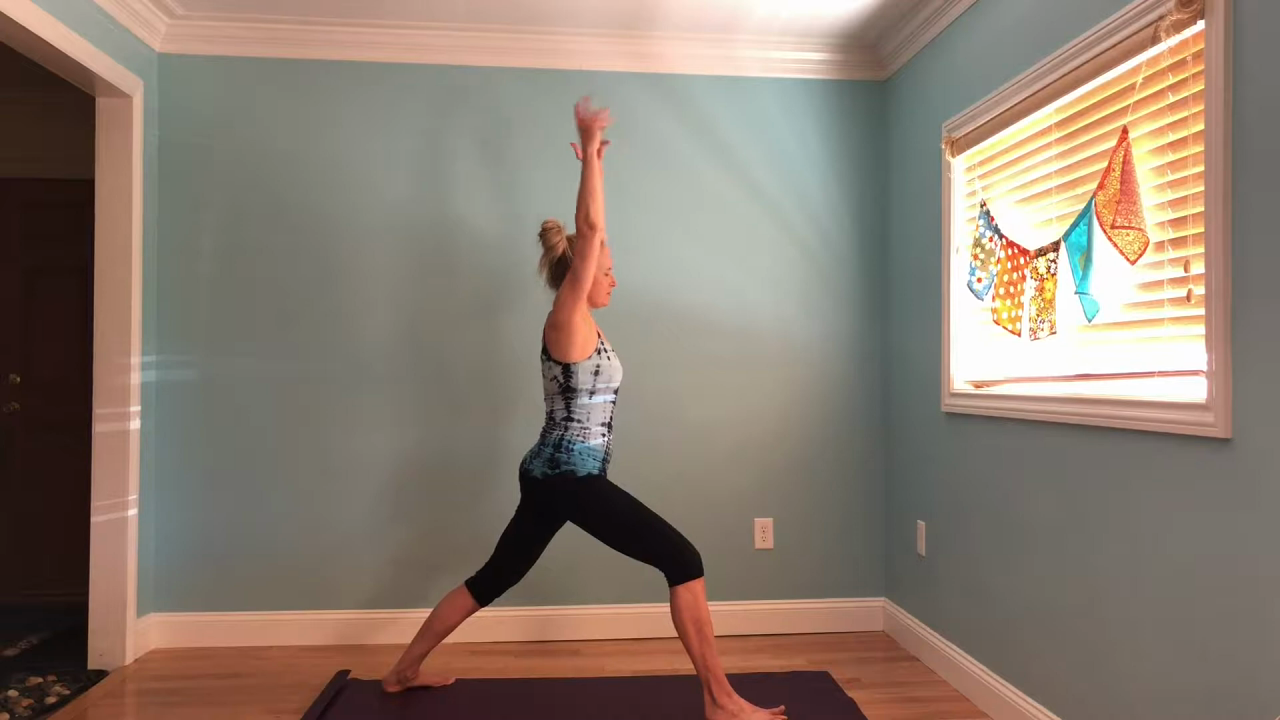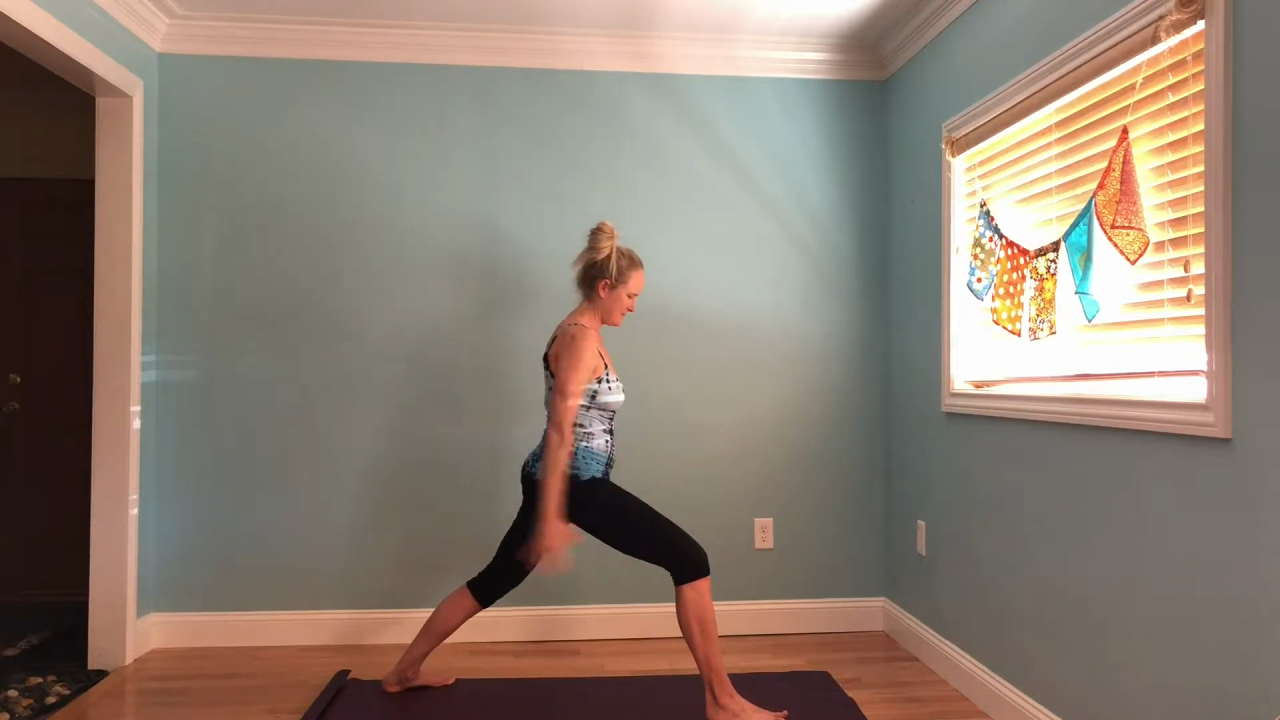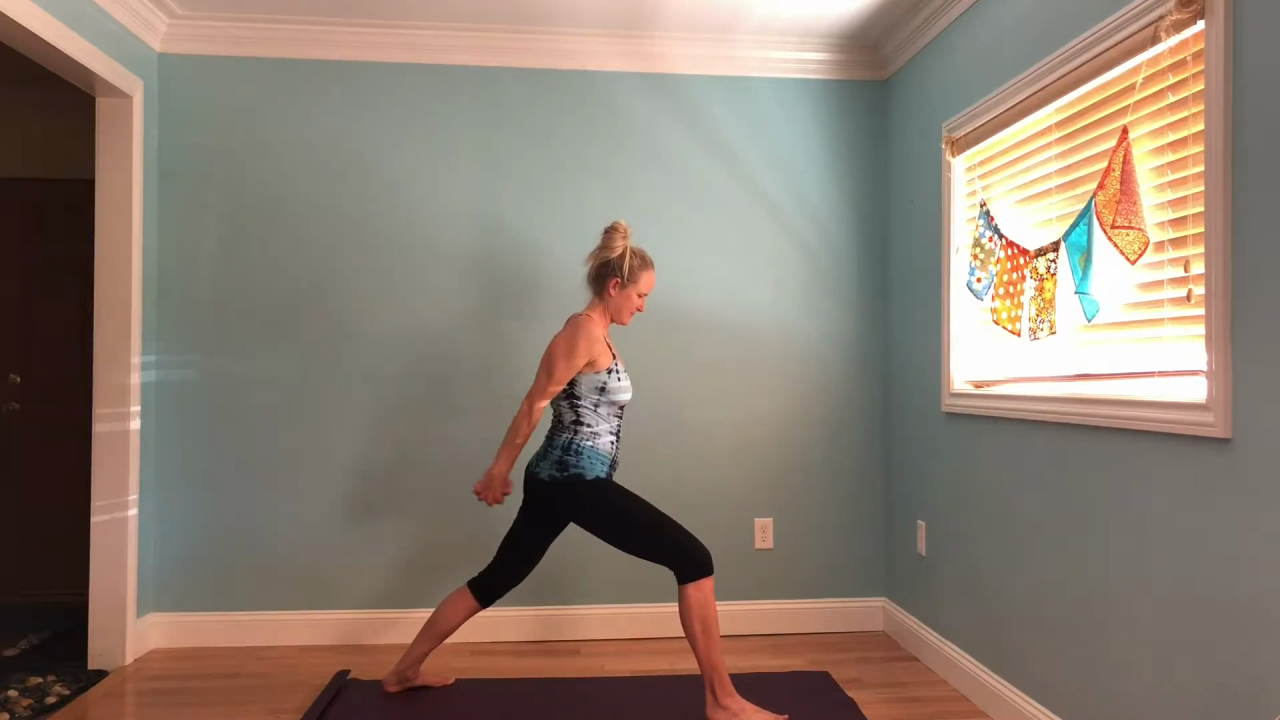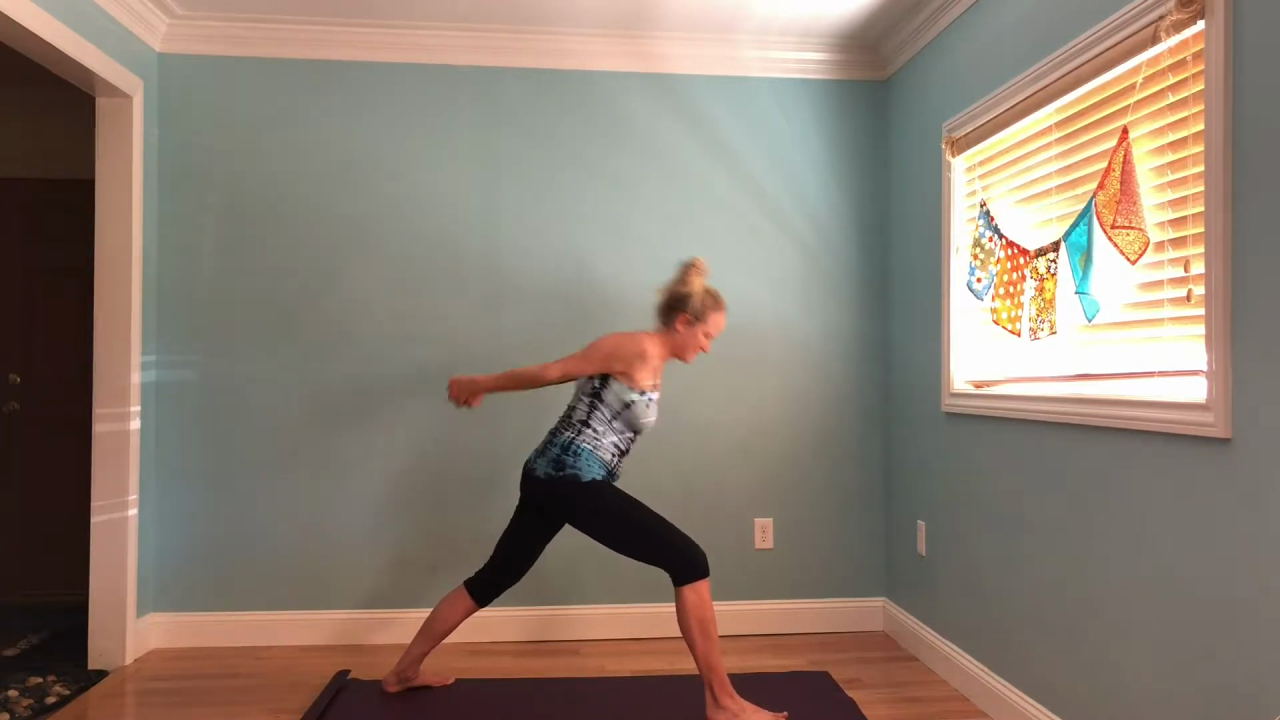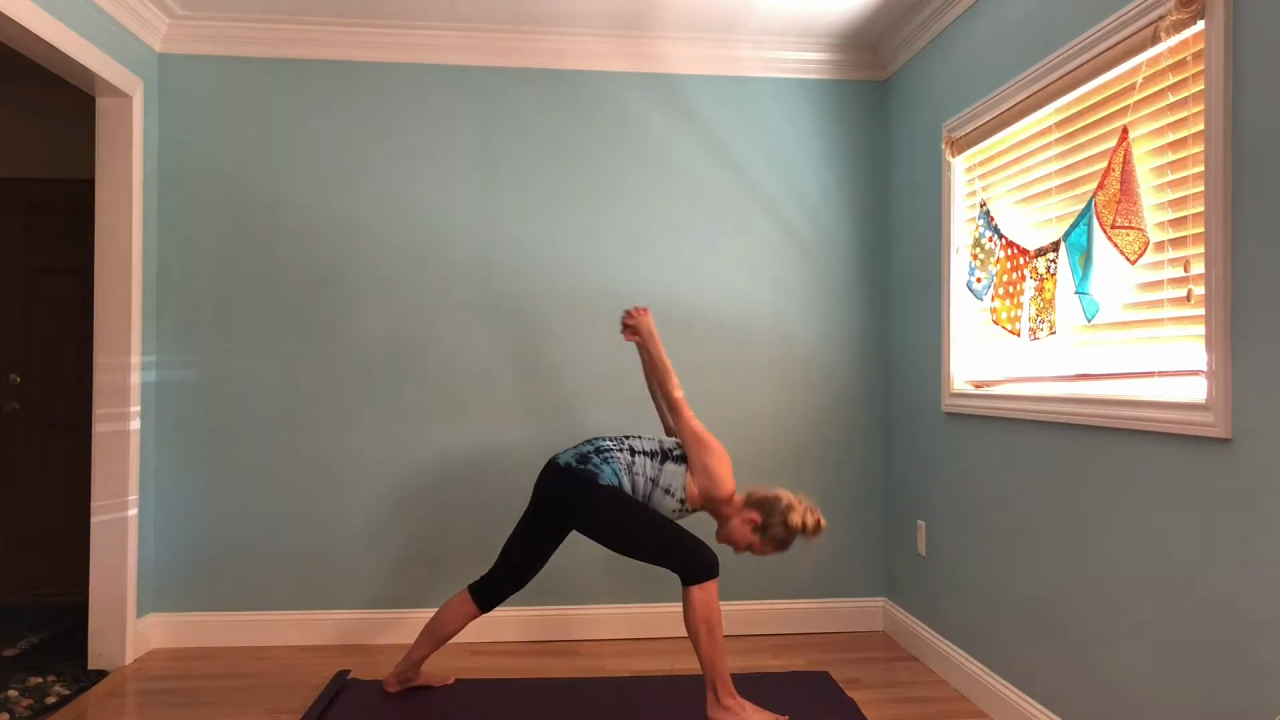
dt=1s
person 1, frame 1
left shoulder: (576, 324)
right shoulder: (567, 322)
left elbow: (591, 236)
right elbow: (590, 231)
left wrist: (592, 158)
right wrist: (590, 155)
left hip: (554, 474)
right hip: (571, 478)
left knee: (494, 578)
right knee: (683, 562)
left ankle: (403, 670)
person 1, frame 2
left shoulder: (583, 334)
right shoulder: (580, 339)
right elbow: (560, 429)
right wrist: (550, 515)
left hip: (565, 480)
right hip: (577, 482)
left knee: (496, 578)
right knee: (689, 561)
left ankle: (405, 670)
person 1, frame 3
left shoulder: (592, 332)
right shoulder: (585, 331)
left elbow: (545, 403)
right elbow: (535, 403)
left wrist: (503, 470)
right wrist: (500, 469)
left hip: (558, 477)
right hip: (579, 480)
left knee: (496, 579)
right knee: (693, 560)
left ankle: (404, 670)
person 1, frame 4
left shoulder: (651, 362)
right shoulder: (640, 349)
left elbow: (558, 373)
right elbow: (551, 372)
right wrist: (483, 385)
left hip: (553, 476)
right hip: (573, 478)
left knee: (493, 578)
right knee: (689, 562)
left ankle: (403, 670)
person 1, frame 5
left shoulder: (706, 479)
right shoulder: (720, 485)
left elbow: (670, 408)
right elbow: (678, 409)
left wrist: (641, 341)
right wrist: (649, 337)
left hip: (567, 477)
right hip: (585, 482)
left knee: (498, 583)
right knee: (698, 565)
left ankle: (405, 671)
